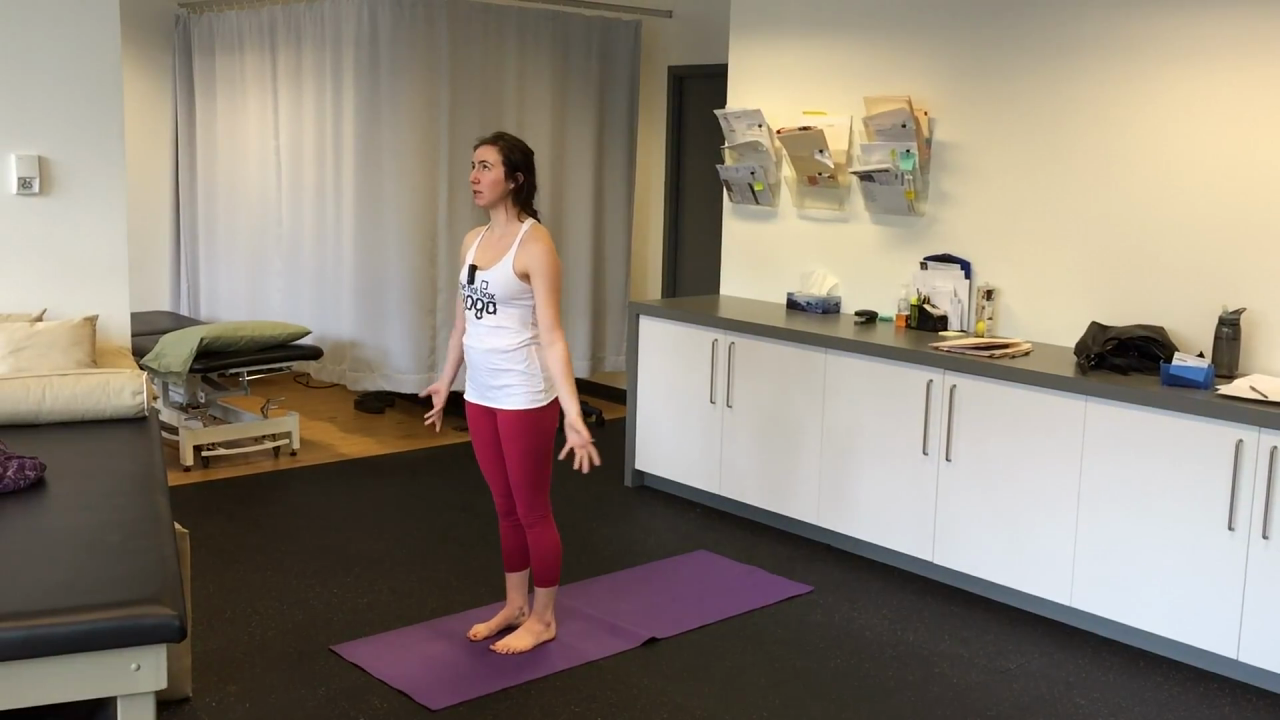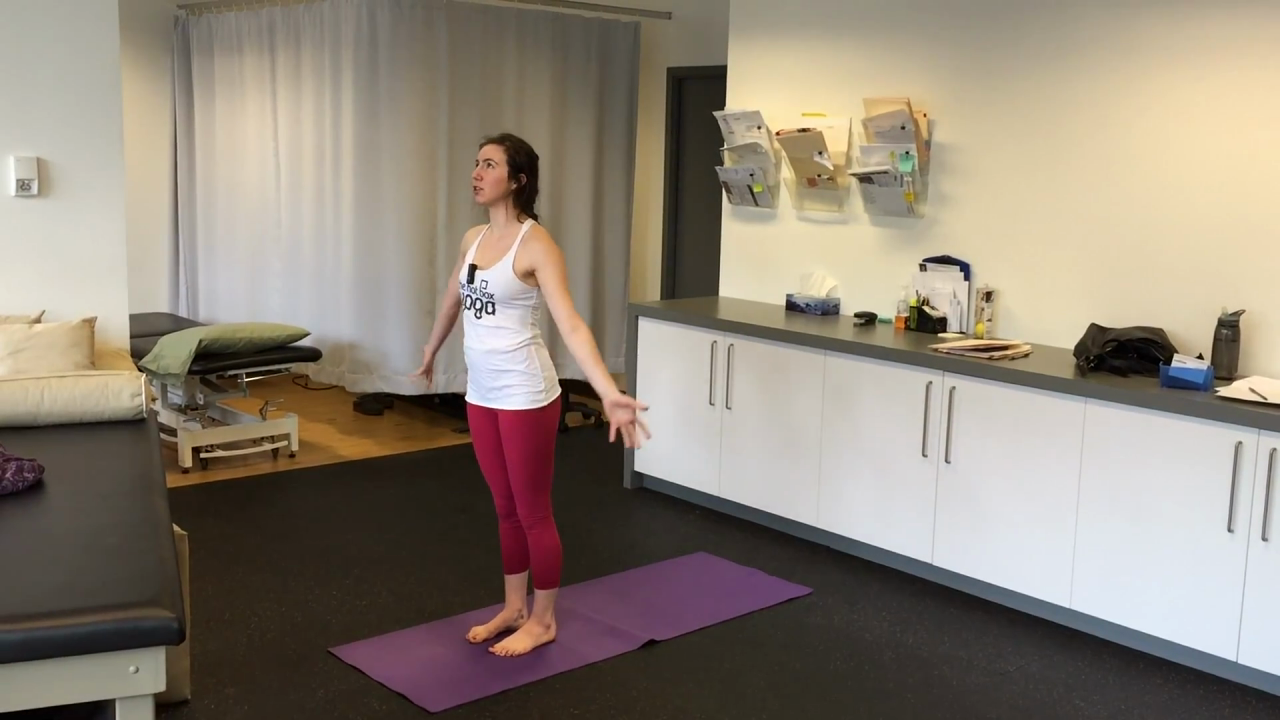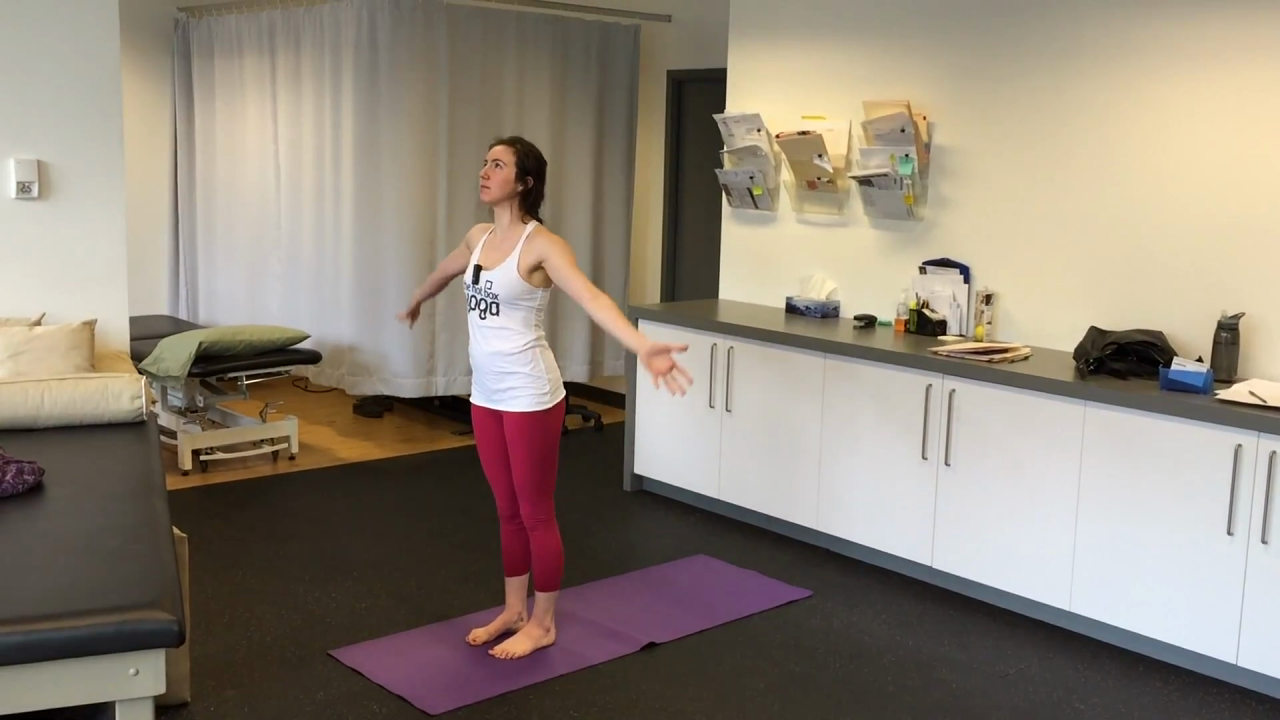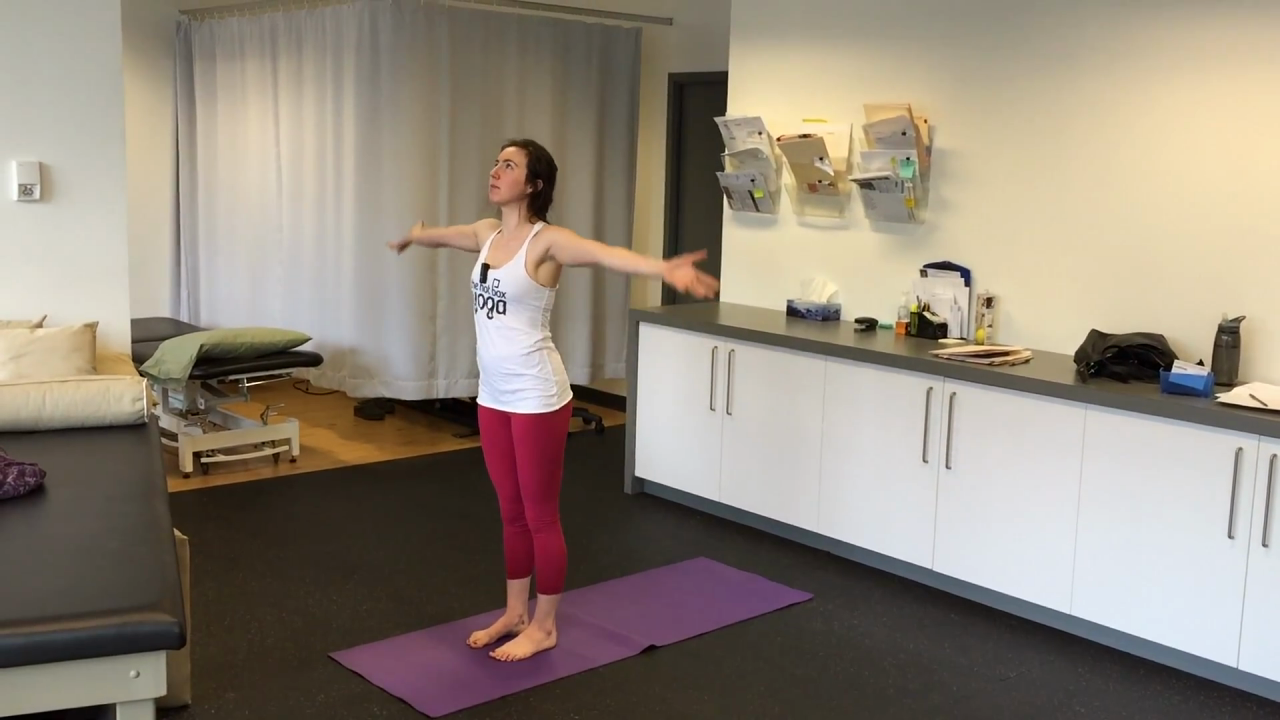
dt=0.2s
person 1, frame 1
left shoulder: (534, 244)
right shoulder: (473, 240)
left elbow: (551, 335)
left wrist: (573, 414)
right wrist: (445, 380)
left hip: (523, 397)
right hip: (481, 394)
left knee: (533, 512)
right knee: (505, 509)
left ankle: (543, 619)
right ankle: (514, 606)
person 1, frame 2
left shoulder: (535, 244)
right shoulder: (472, 239)
left elbow: (571, 325)
right elbow: (454, 302)
left wrist: (609, 393)
right wrist: (431, 350)
left hip: (525, 396)
right hip: (481, 394)
left knee: (534, 513)
right knee: (506, 509)
left ankle: (543, 620)
right ankle: (513, 608)
person 1, frame 3
left shoulder: (540, 244)
right shoulder: (478, 237)
left elbow: (594, 299)
right elbow: (446, 270)
left wrist: (642, 348)
right wrist: (417, 300)
left hip: (529, 397)
right hip: (486, 395)
left knee: (536, 514)
right knee: (507, 511)
left ankle: (543, 623)
right ankle: (514, 611)
person 1, frame 4
left shoulder: (547, 241)
right shoulder: (486, 234)
left elbow: (604, 252)
right elbow: (444, 233)
left wrist: (662, 269)
right wrist: (413, 236)
left hip: (536, 398)
right hip: (494, 397)
left knee: (540, 516)
right knee: (511, 513)
left ankle: (544, 625)
right ankle: (514, 613)
